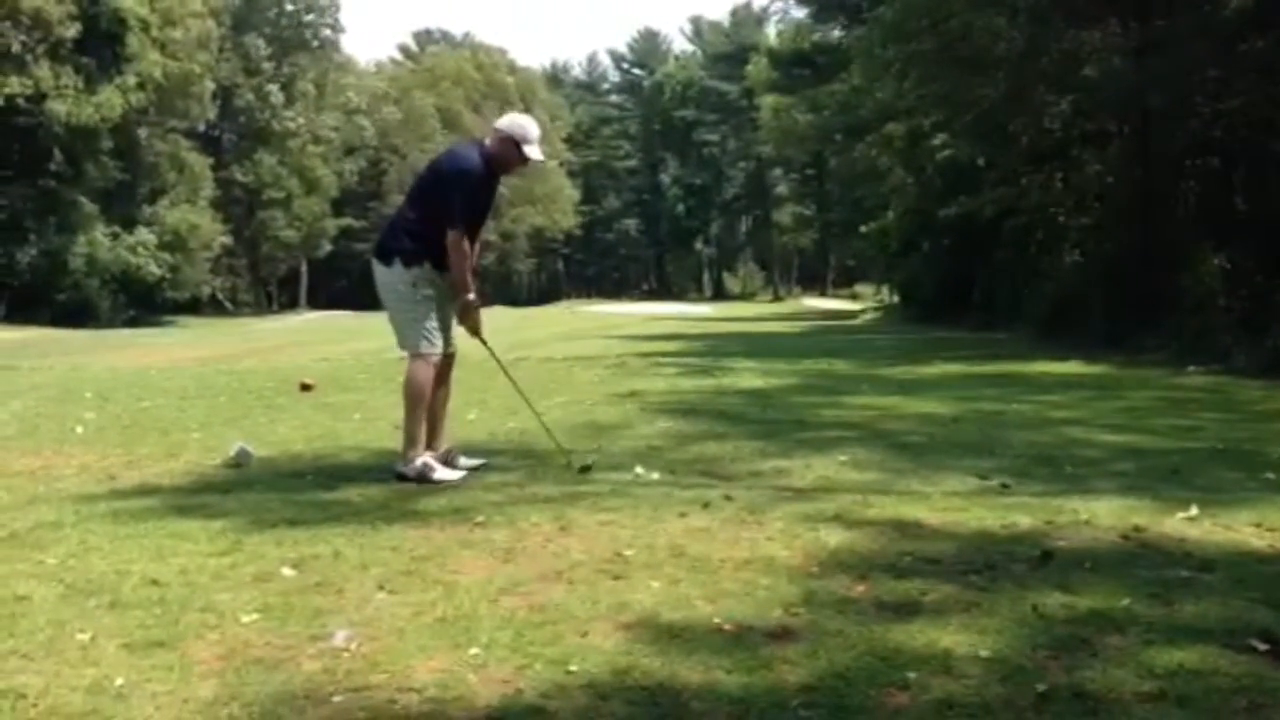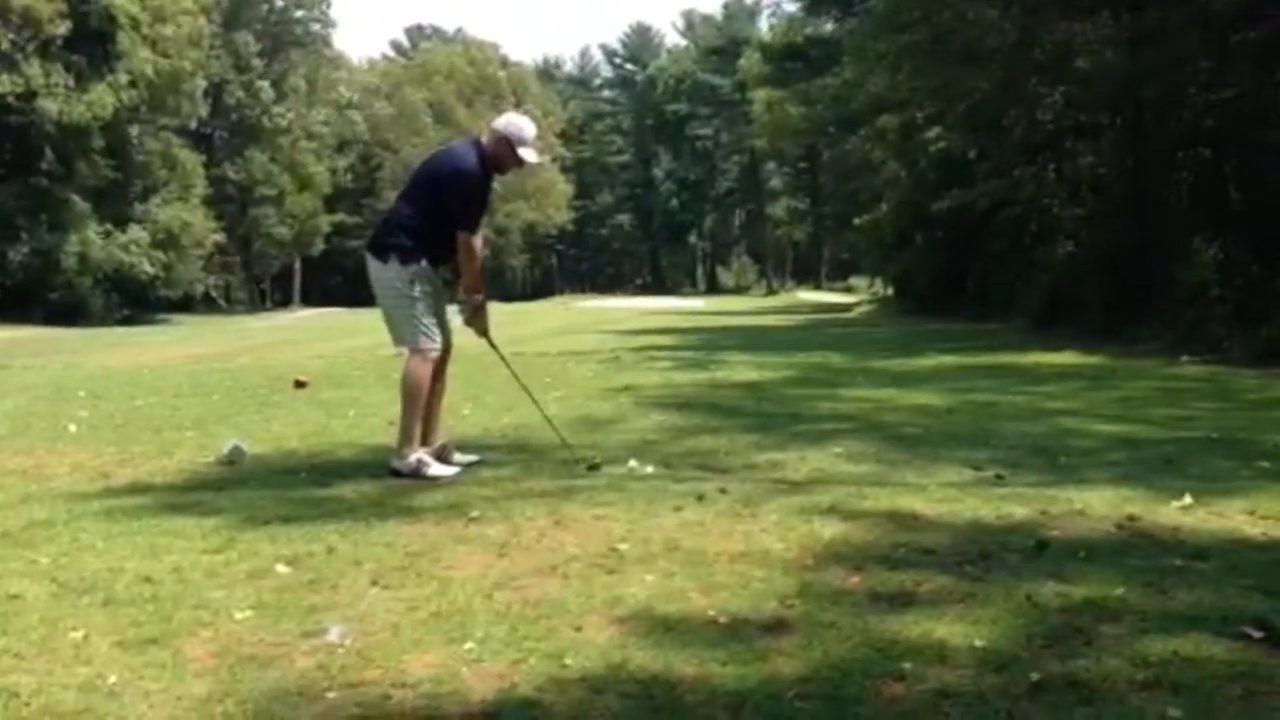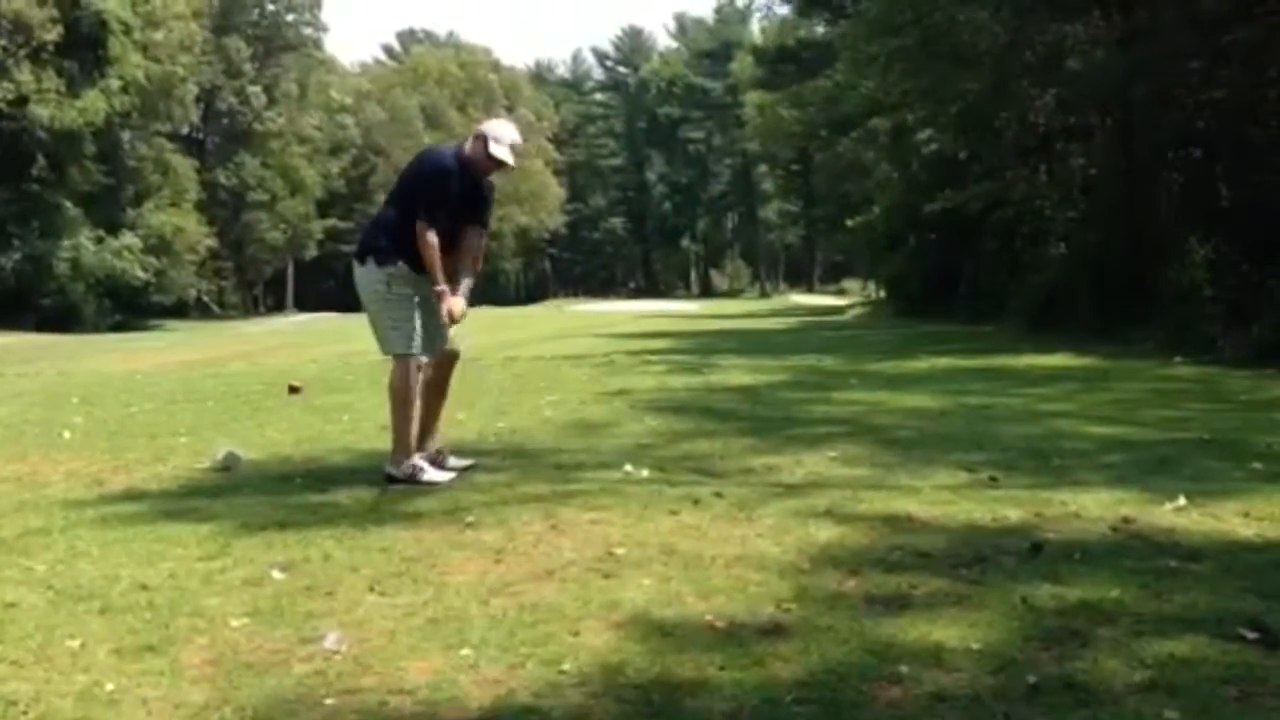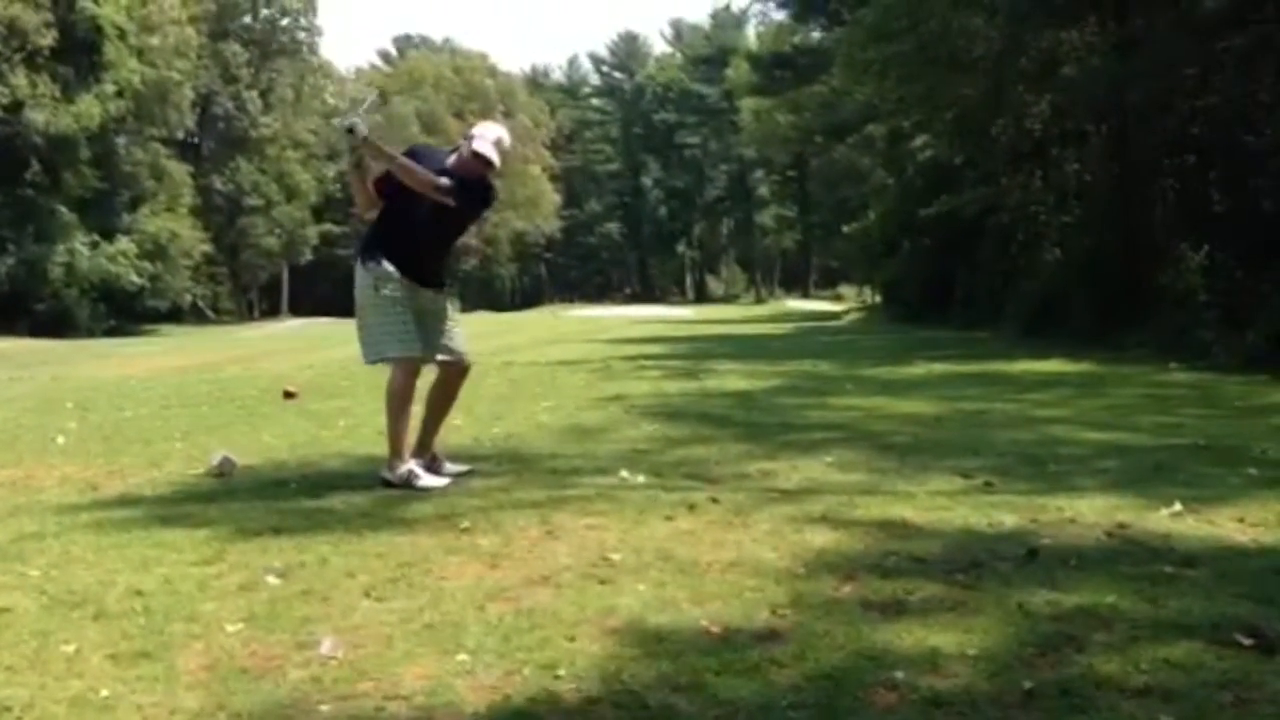
dt=0.5s
person 1, frame 1
left shoulder: (485, 171)
right shoulder: (465, 168)
left elbow: (471, 236)
right elbow: (455, 240)
left wrist: (466, 289)
right wrist: (468, 297)
left hip: (428, 266)
right hip: (404, 264)
left knee: (444, 354)
right knee: (427, 353)
left ankle: (436, 449)
right ankle: (412, 458)
person 1, frame 2
left shoulder: (475, 166)
right shoulder: (464, 169)
left elbow: (472, 237)
right elbow: (466, 242)
left wrist: (469, 292)
right wrist: (476, 300)
left hip: (418, 262)
right hip: (399, 260)
left knee: (441, 349)
right knee: (425, 349)
left ankle: (431, 445)
right ankle: (407, 454)
person 1, frame 3
left shoulder: (481, 187)
right shoulder: (438, 164)
left elbow: (474, 241)
right elbow: (425, 231)
left wrist: (462, 292)
right wrist: (443, 288)
left hip: (416, 272)
right hip: (384, 265)
left knee: (444, 354)
right knee: (410, 356)
left ankle: (426, 448)
right ankle: (401, 460)
person 1, frame 4
left shoulder: (481, 192)
right shoulder: (421, 155)
left elbow: (428, 186)
right elbow: (368, 206)
left wrist: (374, 147)
right wrist: (357, 161)
left hip: (428, 283)
right hip: (381, 270)
left knee: (457, 363)
right knee: (406, 362)
left ankle: (423, 453)
right ankle: (397, 464)
